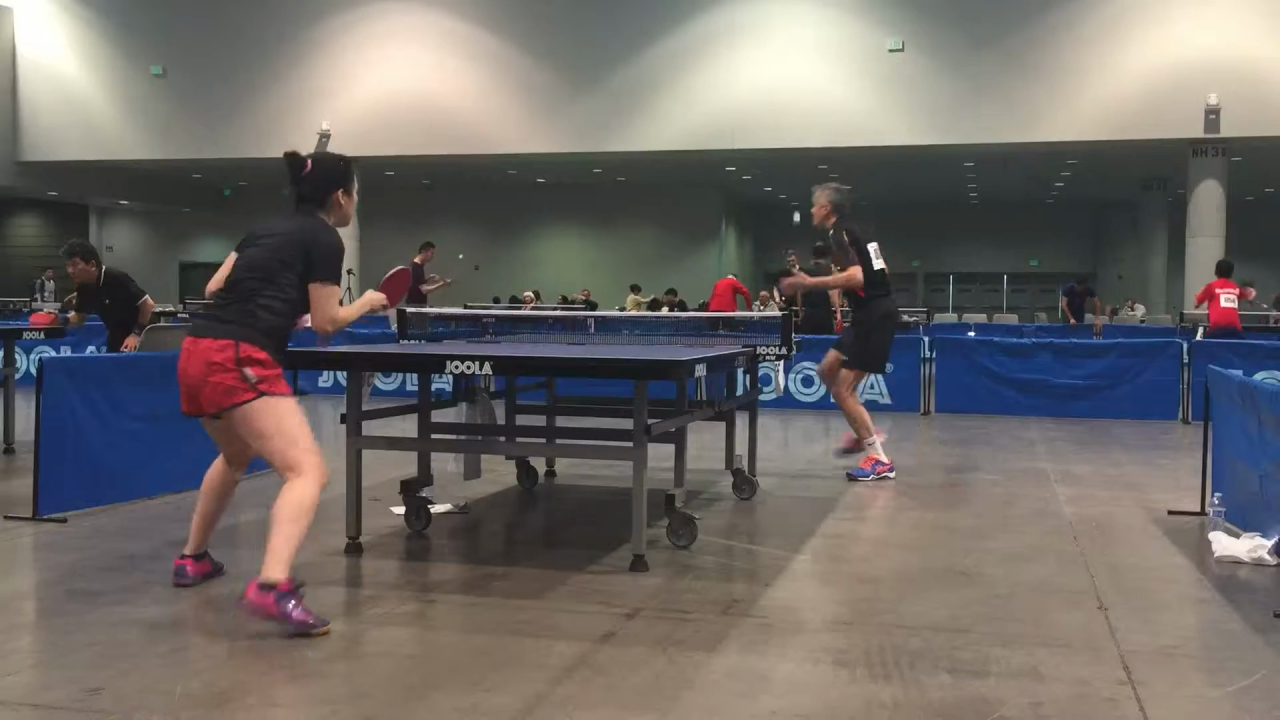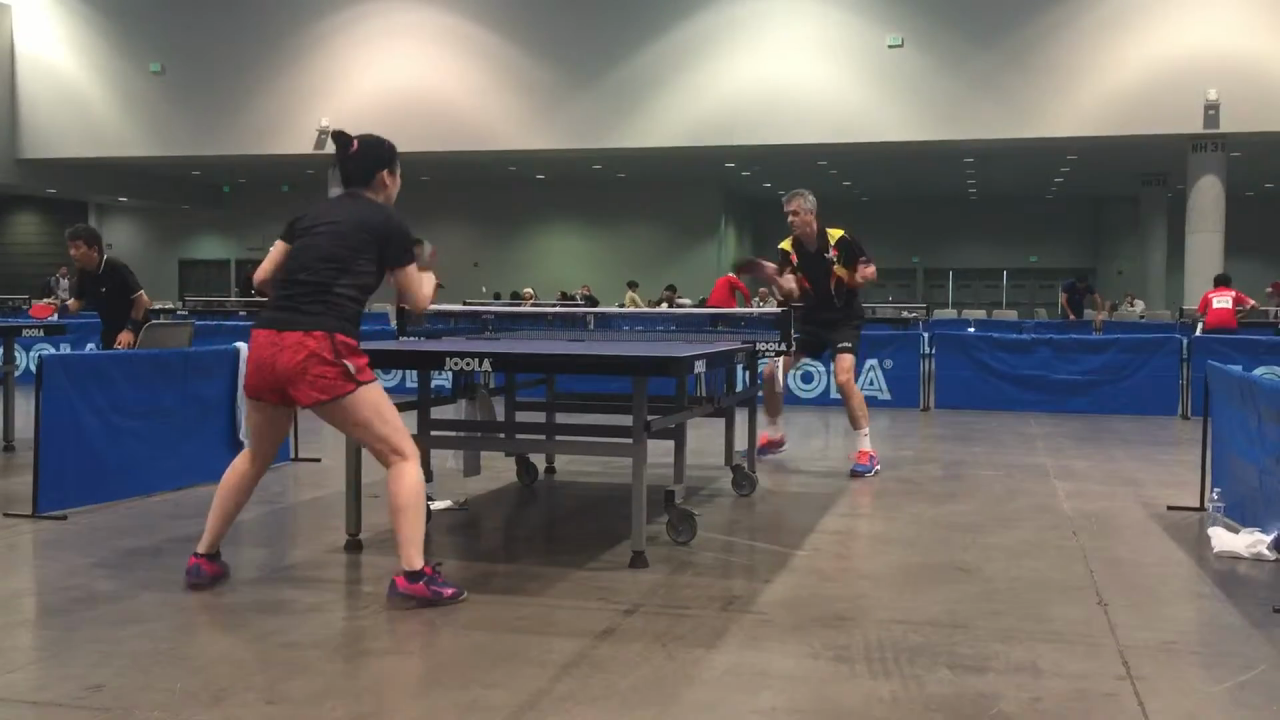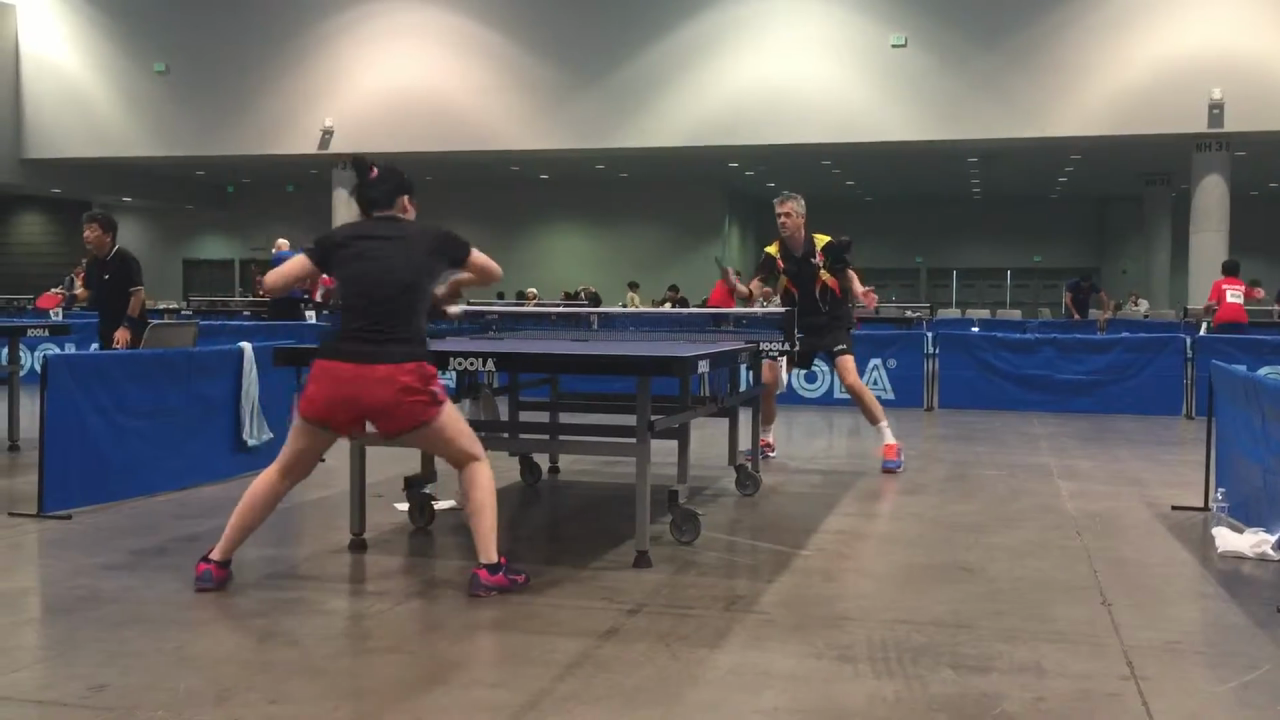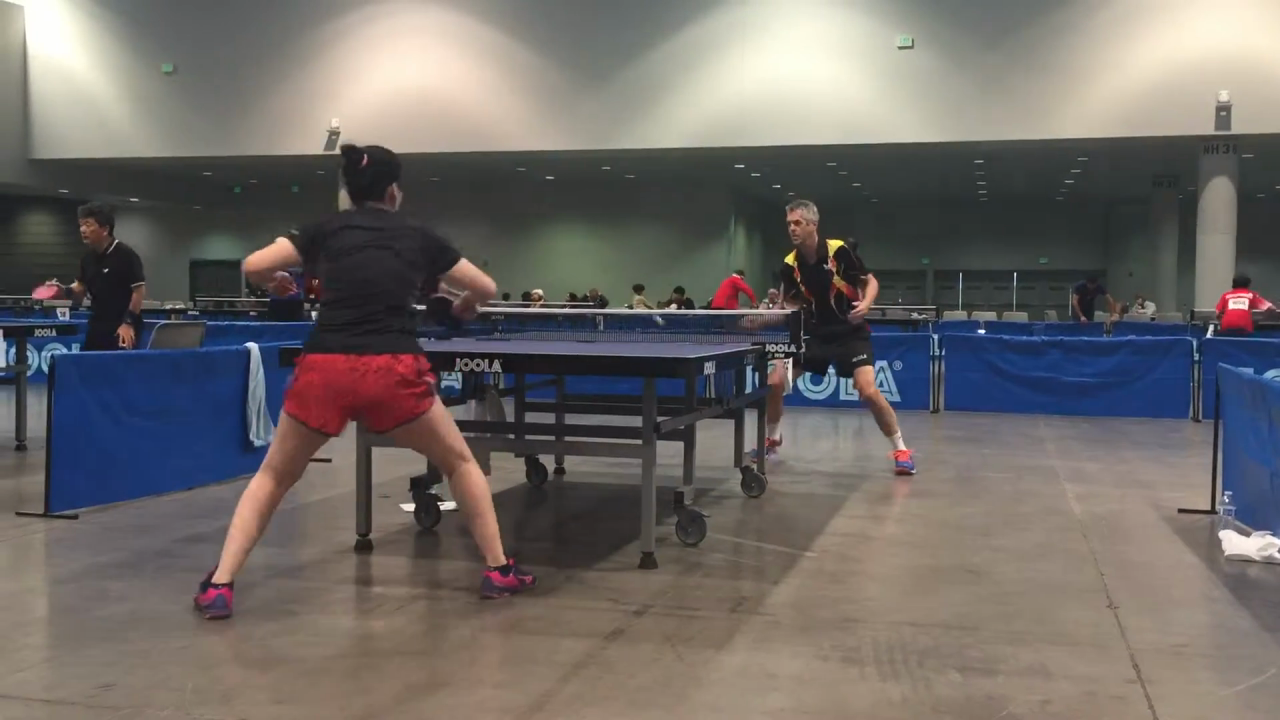
dt=0.4s
person 1, frame 1
left shoulder: (266, 229)
right shoulder: (324, 239)
left elbow: (214, 288)
right elbow: (325, 324)
right wrist: (367, 304)
left hip: (199, 352)
right hip: (237, 360)
left knee: (236, 455)
right knee: (309, 473)
left ankle: (192, 558)
right ankle: (271, 590)
person 1, frame 2
left shoulder: (310, 214)
right shoulder: (387, 223)
left elbow: (263, 278)
right elbow: (420, 302)
right wrist: (426, 279)
left hip: (266, 344)
right hip: (324, 351)
left knee: (256, 456)
right knee: (401, 454)
left ankle: (203, 558)
right ankle: (411, 576)
person 1, frame 3
left shoulder: (344, 237)
right shoulder: (435, 238)
left elbow: (273, 283)
right elbow: (493, 272)
left wrist: (294, 281)
right wrist: (457, 285)
left hip: (336, 376)
right hip: (402, 379)
left knee: (286, 470)
right knee: (471, 459)
left ankle: (214, 563)
right ankle: (490, 569)
person 1, frame 4
left shoulder: (326, 229)
right shoulder: (419, 236)
left elbow: (253, 267)
right elbow: (486, 289)
left wrist: (278, 281)
right wrist: (465, 305)
left hip: (324, 370)
right hip: (394, 373)
left knee: (273, 476)
right knee: (460, 463)
left ankle: (219, 586)
right ankle: (500, 570)
person 2, frame 1
left shoulder: (838, 233)
right shoulder: (850, 232)
left elbow: (855, 278)
right elbow: (862, 272)
left wrist: (808, 283)
left hip: (875, 319)
right hip: (868, 317)
left knee: (842, 391)
right knee: (829, 368)
left ankle: (880, 460)
right ankle: (864, 434)
person 2, frame 2
left shoulder: (842, 240)
right shoulder: (787, 249)
left elbow: (865, 272)
right elbow: (790, 293)
left wrist: (865, 274)
right wrist: (775, 280)
left hip: (845, 318)
right hip: (809, 319)
left knee: (844, 380)
right knee: (770, 373)
left ankle: (865, 452)
right ankle: (774, 436)
person 2, frame 3
left shoulder: (826, 246)
right shoulder: (771, 255)
left elbow: (847, 272)
right elbow: (752, 295)
left wrist: (859, 292)
right wrist: (734, 285)
left hip: (833, 324)
right hip: (798, 327)
left knee: (851, 381)
right knee: (767, 383)
left ankle: (890, 444)
right ankle: (766, 442)
person 2, frame 4
left shoulder: (839, 251)
right shoulder: (790, 265)
left elbow: (870, 282)
right elbow: (791, 309)
left wrist: (865, 303)
left hip: (850, 333)
right hip: (813, 333)
left knee: (869, 392)
right knee: (773, 384)
left ankle: (901, 450)
right ankle: (772, 436)
